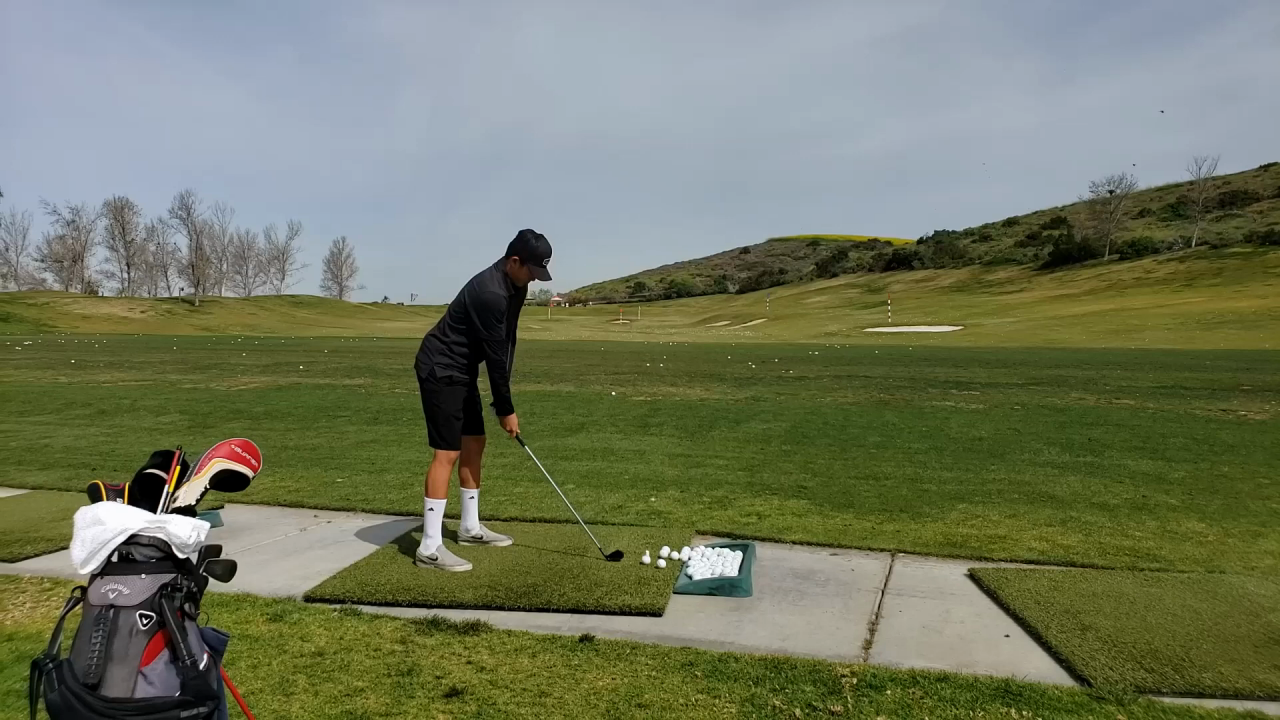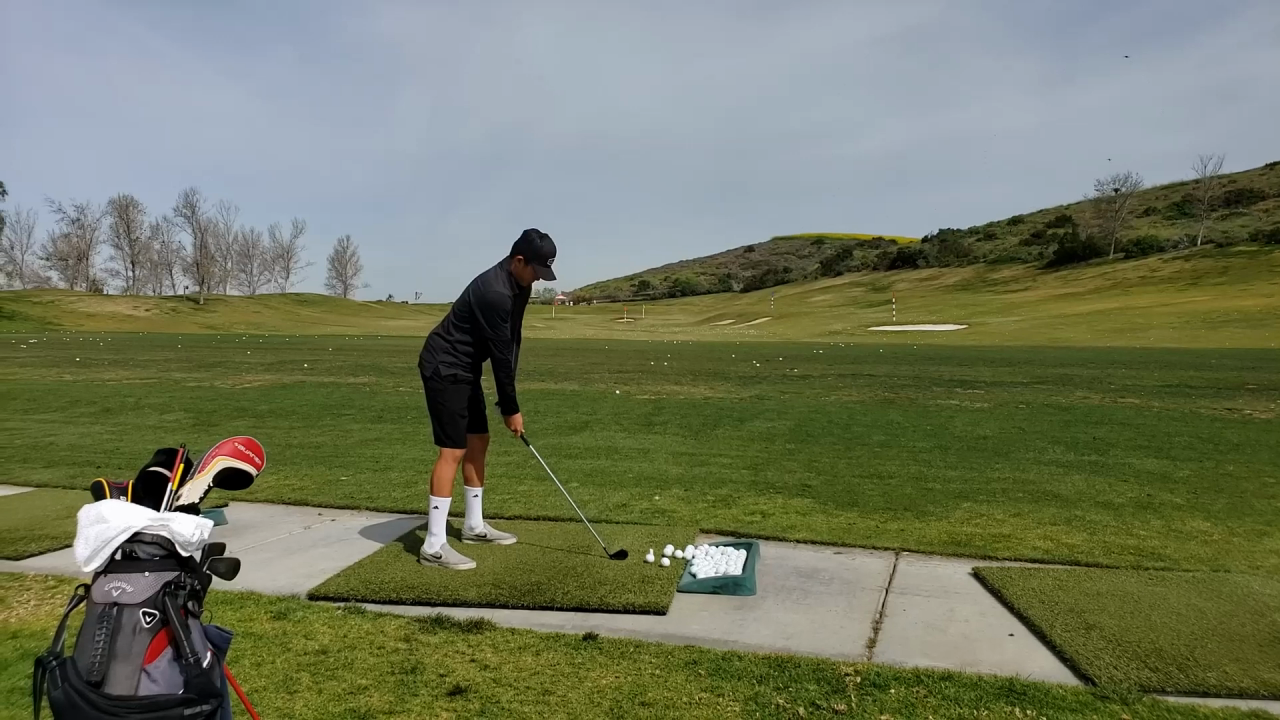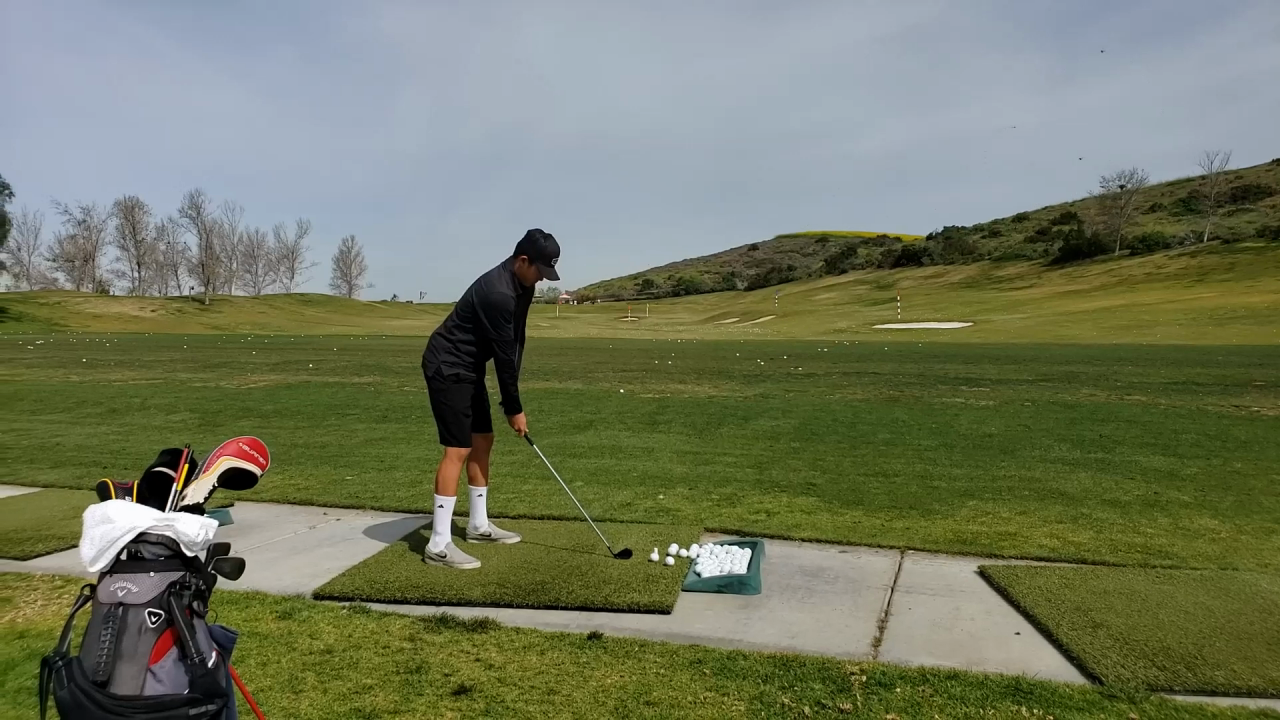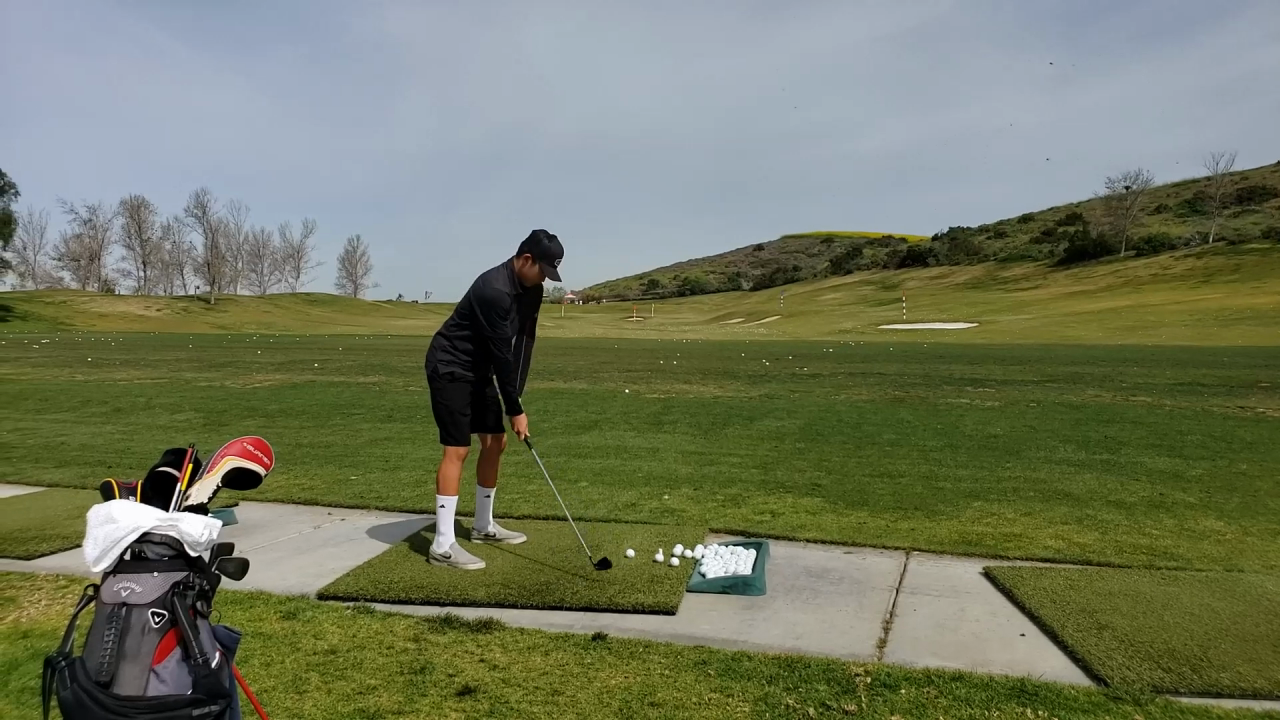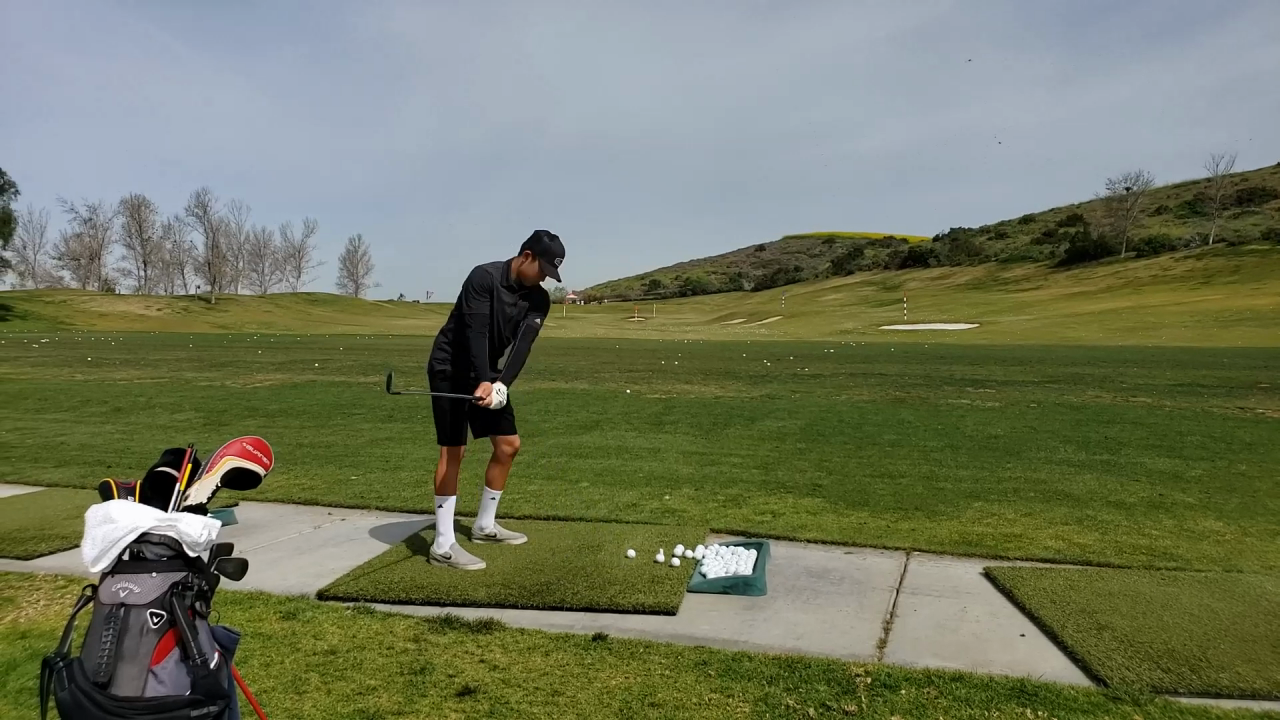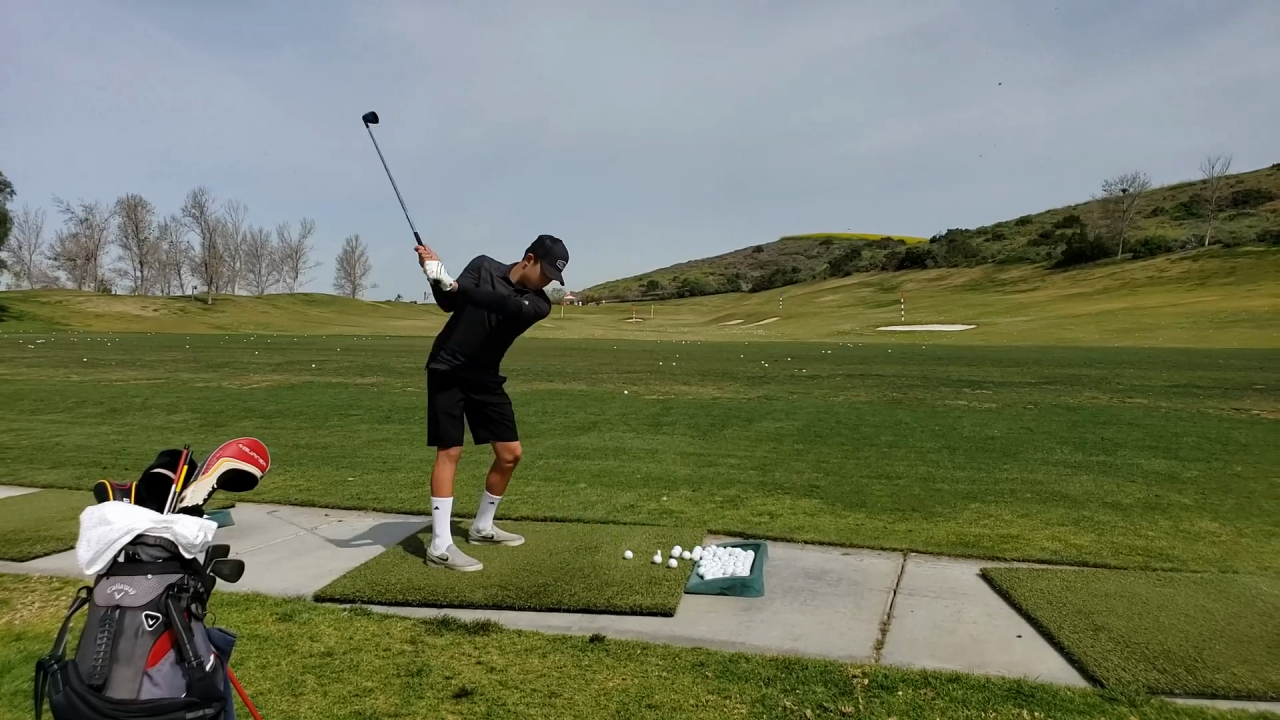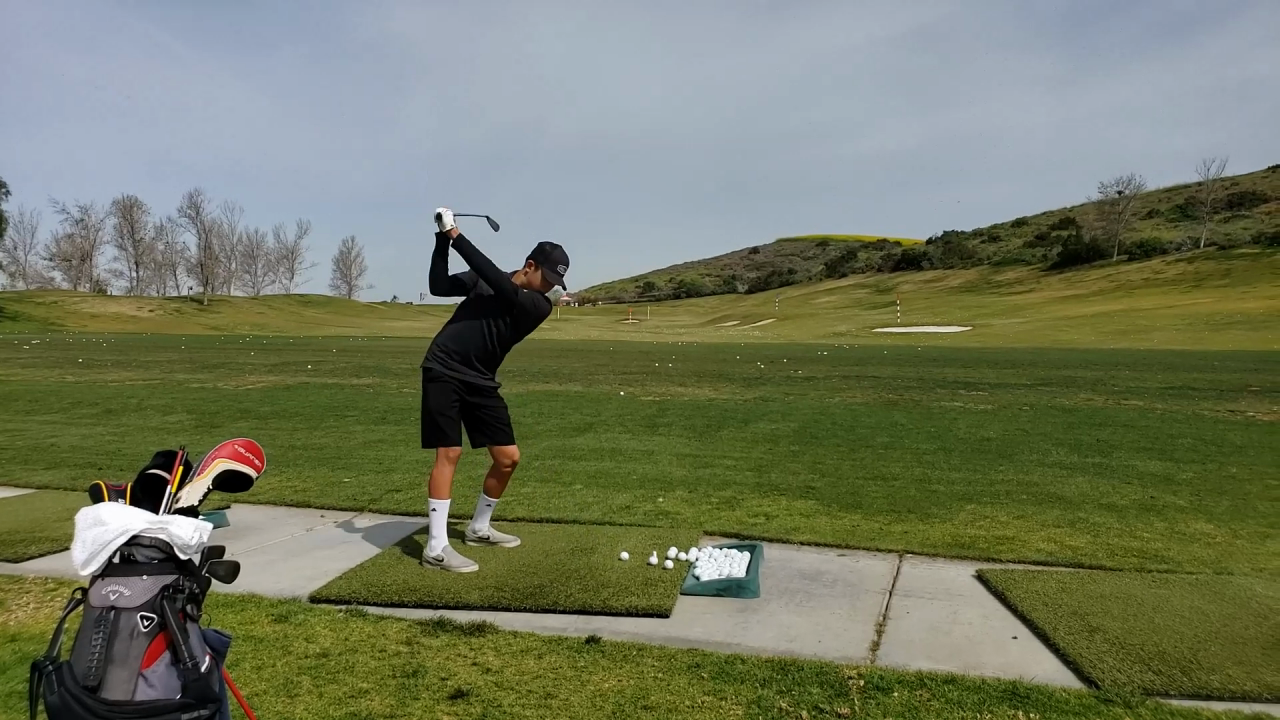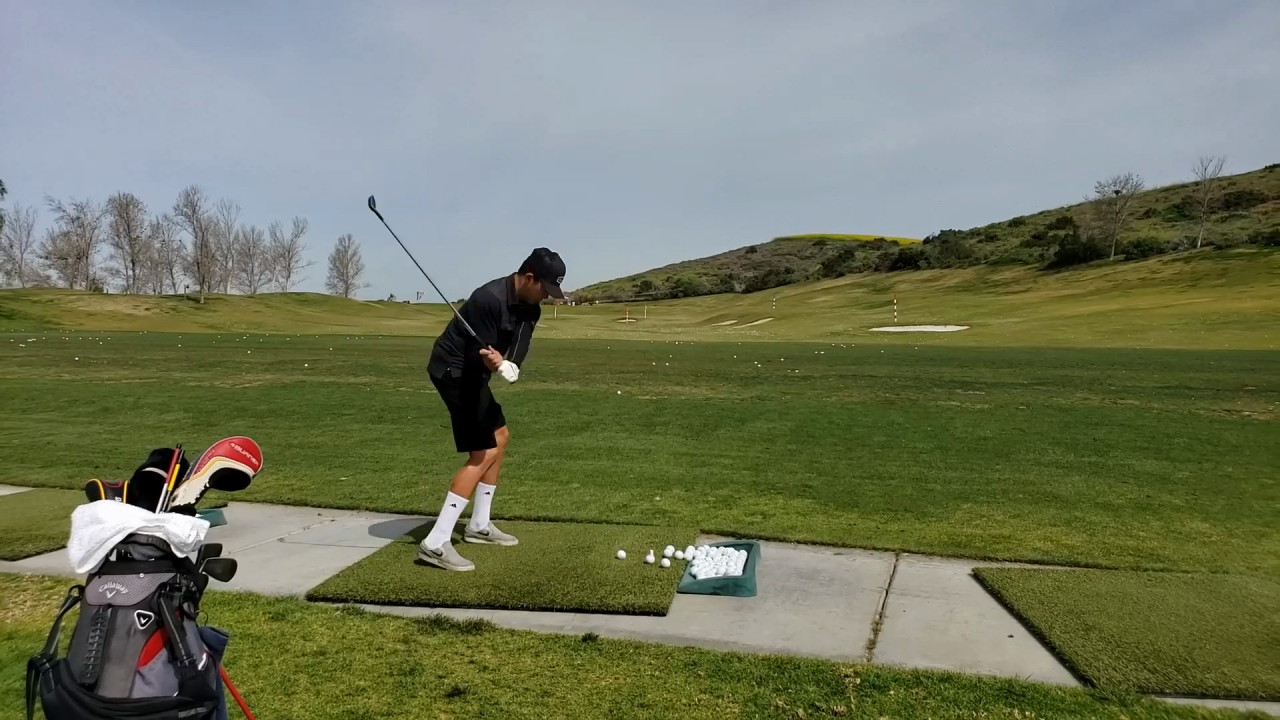
dt=0.2s
person 1, frame 1
left shoulder: (516, 287)
right shoulder: (490, 293)
left elbow: (508, 343)
right elbow: (495, 354)
left wrist: (502, 401)
right wrist: (506, 409)
left hip: (462, 370)
right hip: (440, 370)
left knee: (474, 444)
right knee: (447, 453)
left ankle: (470, 528)
right ankle: (430, 547)
person 1, frame 2
left shoulder: (519, 286)
right shoulder: (495, 293)
left elbow: (513, 342)
right elbow: (500, 353)
left wrist: (506, 401)
right wrist: (511, 408)
left hip: (465, 368)
right hip: (444, 368)
left knee: (477, 443)
right knee: (452, 451)
left ankle: (474, 525)
right ankle: (434, 545)
person 1, frame 3
left shoulder: (523, 287)
right shoulder: (497, 293)
left elbow: (517, 343)
right elbow: (503, 354)
left wrist: (511, 401)
right wrist: (514, 408)
left hip: (470, 368)
right hip: (447, 367)
left knee: (482, 441)
right knee: (457, 450)
left ankle: (478, 525)
right ankle: (439, 545)
person 1, frame 4
left shoulder: (533, 292)
right shoulder: (493, 289)
left elbow: (523, 346)
right elbow: (499, 351)
left wrist: (516, 398)
right wrist: (516, 410)
left hip: (480, 370)
right hip: (449, 367)
left knee: (494, 442)
right knee: (456, 449)
left ankle: (483, 525)
right ankle: (443, 545)
person 1, frame 5
left shoulder: (539, 301)
right shoulder: (484, 276)
left elbow: (521, 346)
right elbow: (476, 333)
left wrist: (499, 384)
right wrist: (482, 379)
left hip: (489, 376)
right hip: (449, 368)
left knee: (509, 446)
right knee: (453, 450)
left ankle: (485, 525)
right ankle: (443, 544)
person 1, frame 6
left shoulder: (538, 305)
right shoulder: (484, 266)
left elbow: (499, 302)
right elbow: (449, 301)
left wrist: (448, 280)
right wrist: (434, 272)
left hip: (486, 379)
right hip: (446, 370)
left knee: (510, 454)
right knee: (450, 453)
left ankle: (484, 527)
right ankle: (441, 546)
person 1, frame 7
left shoulder: (539, 307)
right shoulder: (485, 277)
left elbow: (500, 286)
right elbow: (438, 287)
left wrist: (459, 237)
right wrist: (443, 240)
left hip: (480, 380)
right hip: (443, 371)
left knee: (507, 458)
right knee: (449, 451)
left ankle: (479, 527)
right ankle: (436, 547)
person 1, frame 8
left shoulder: (531, 309)
right shoulder: (491, 300)
left elbow: (518, 352)
right elbow: (475, 352)
left wrist: (506, 365)
right wrist: (499, 364)
left hip: (467, 374)
right hip: (455, 373)
left knee: (499, 437)
right knee: (482, 455)
left ankle: (479, 523)
right ankle: (435, 544)
